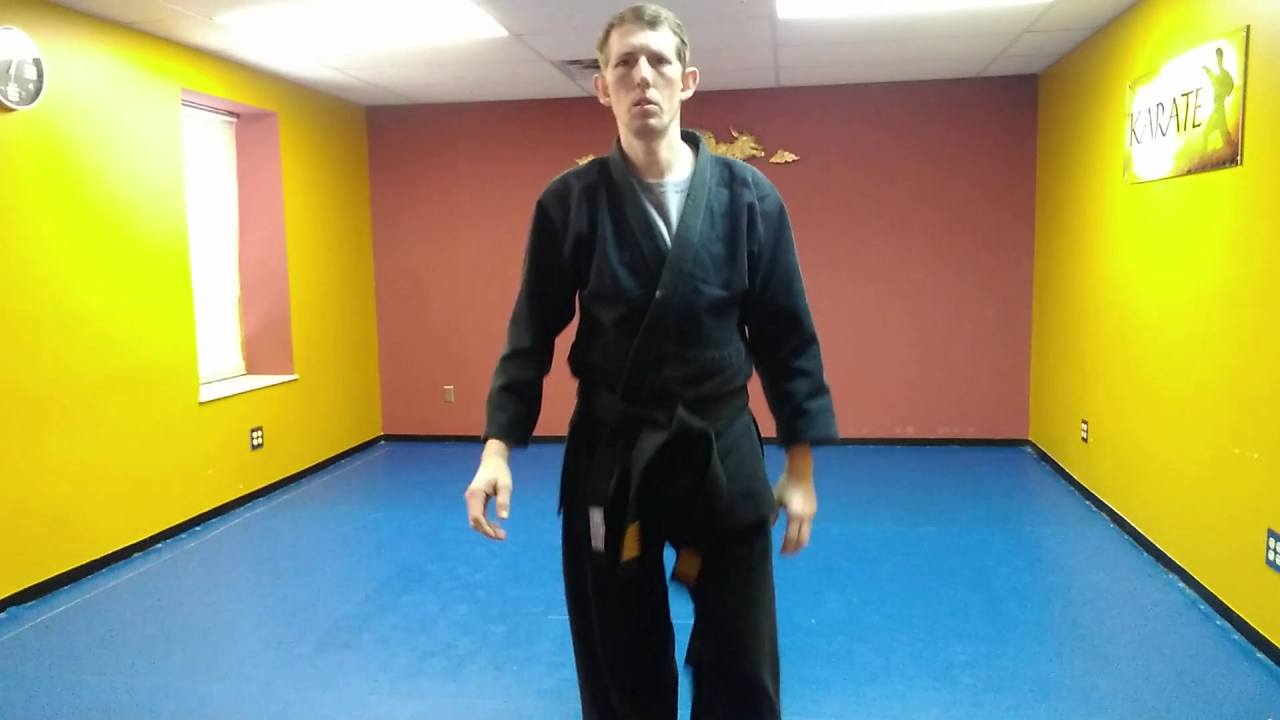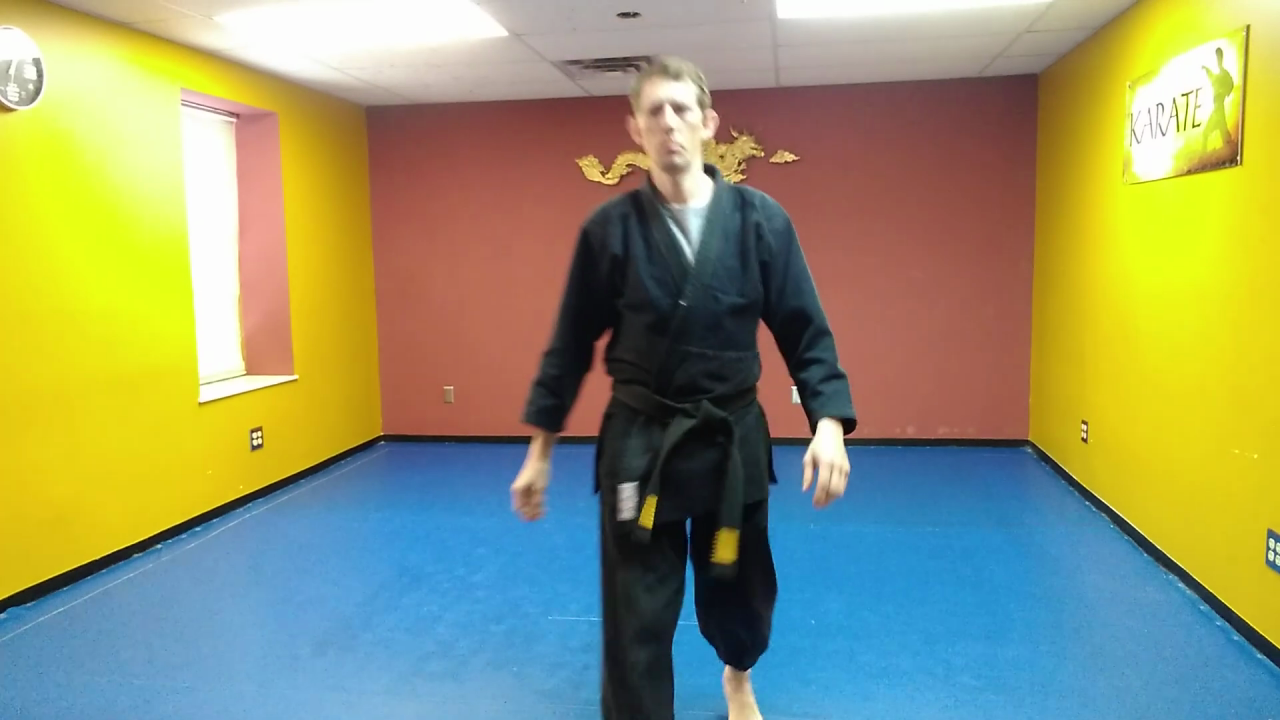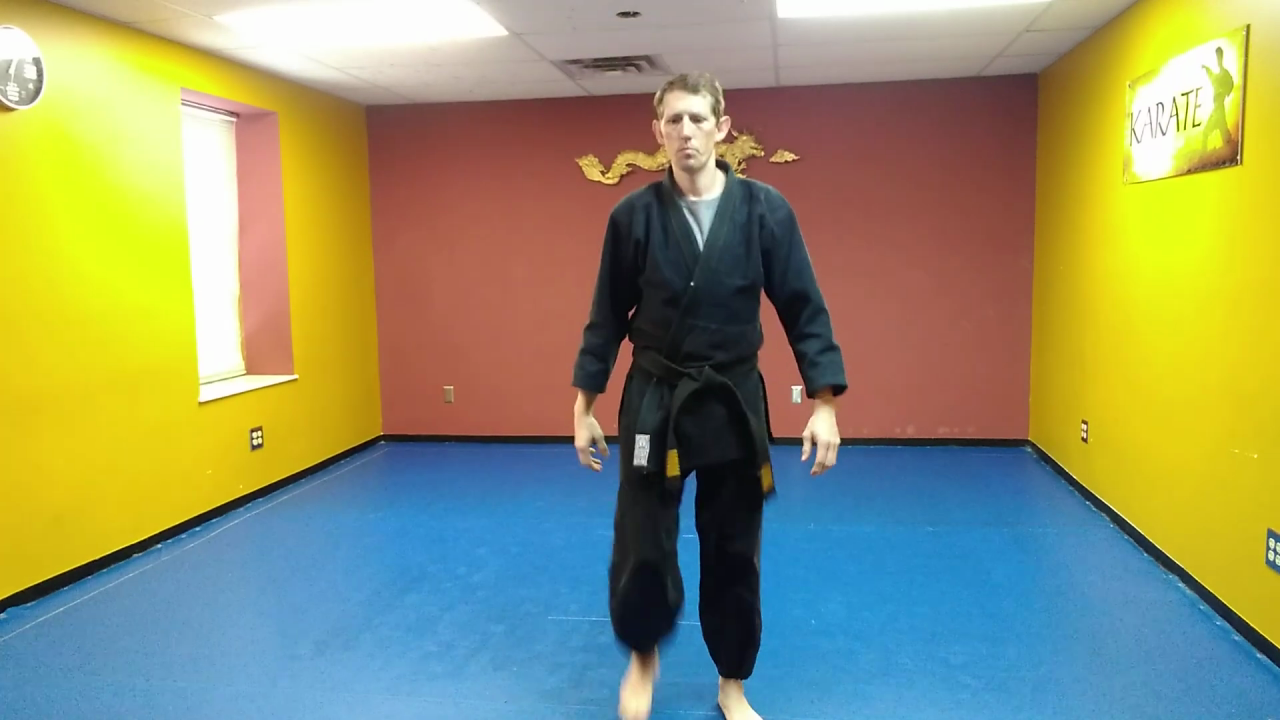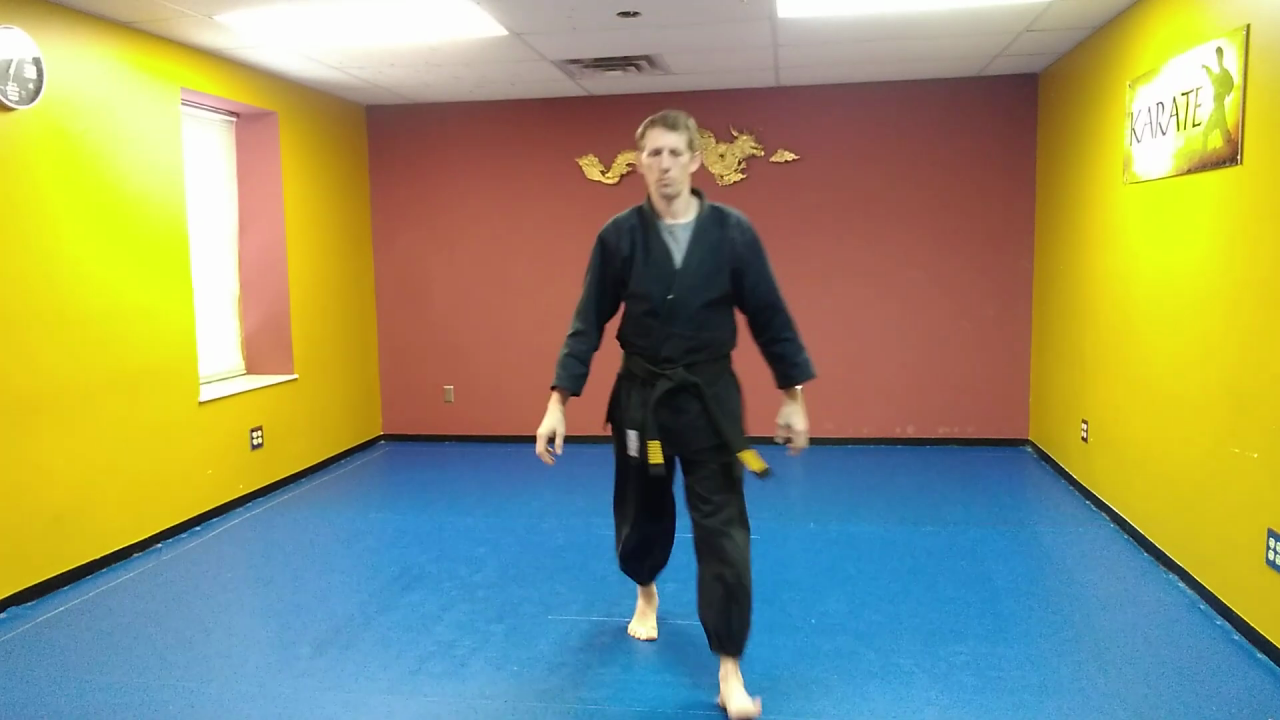
dt=0.3s
person 1, frame 1
left shoulder: (749, 197)
right shoulder: (567, 203)
left elbow: (787, 340)
right elbow: (531, 336)
left wrist: (798, 467)
right wrist: (499, 447)
left hip: (720, 454)
right hip: (609, 456)
left knee: (738, 662)
right knee: (620, 660)
person 1, frame 2
left shoulder: (760, 218)
right shoulder: (609, 227)
left elbow: (805, 331)
right elbow: (572, 341)
left wrist: (828, 423)
right wrist: (539, 448)
left hip: (732, 437)
right hip: (638, 440)
left knee: (740, 591)
right knee: (637, 623)
person 1, frame 3
left shoulder: (765, 209)
right shoulder: (633, 215)
left elbow: (803, 310)
right elbow: (606, 316)
left wrist: (823, 402)
right wrist: (584, 407)
left hip: (734, 400)
right hip: (654, 399)
left knee: (734, 555)
right knee: (643, 550)
right ankle: (643, 659)
person 1, frame 4
left shoulder: (732, 230)
right shoulder: (619, 234)
left elbow: (769, 316)
right elbow: (588, 321)
left wrist: (793, 394)
right wrist: (558, 401)
left hip: (710, 394)
right hip: (641, 393)
left knee: (722, 531)
right knee: (641, 514)
right ankle: (645, 595)
